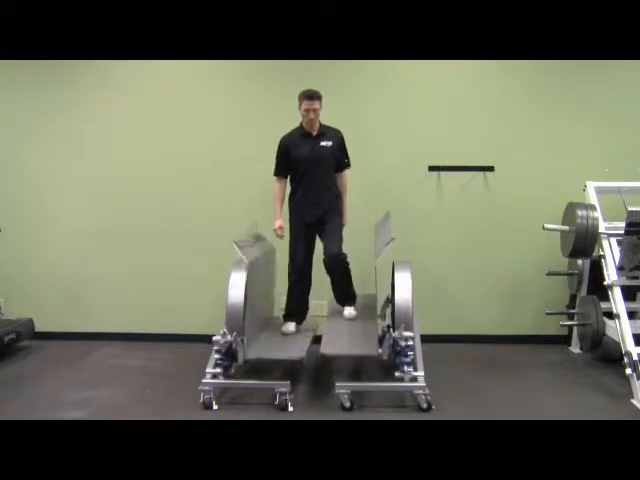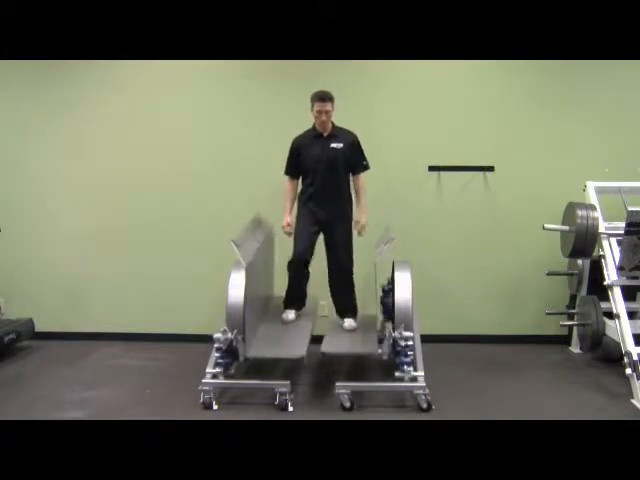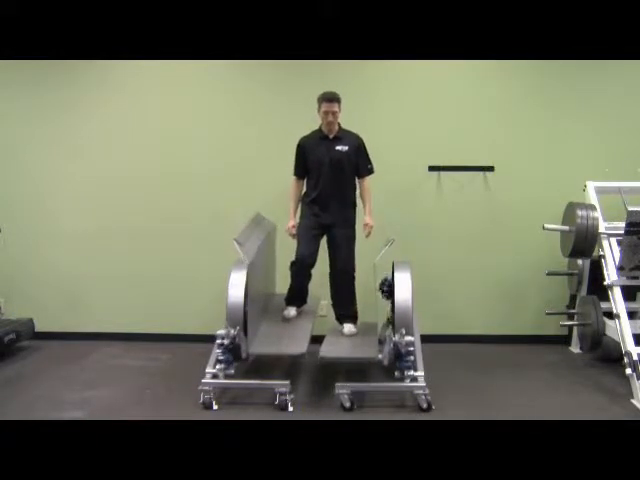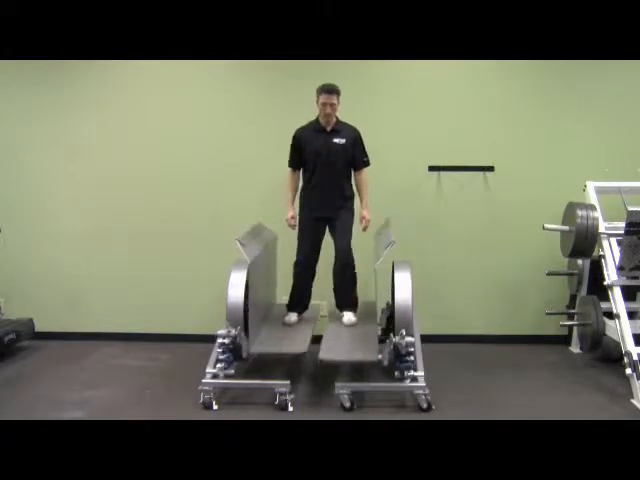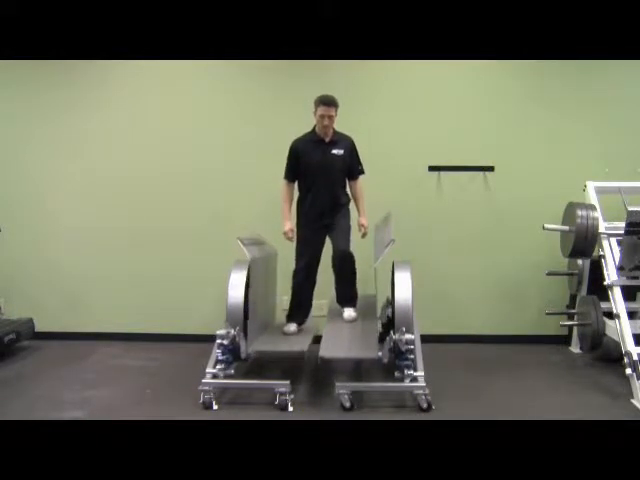
dt=0.3s
person 1, frame 1
left shoulder: (335, 137)
right shoulder: (288, 142)
left elbow: (341, 175)
right elbow: (280, 180)
left wrist: (344, 209)
right wrist: (278, 216)
left hip: (330, 210)
right hip: (301, 213)
left knee: (334, 256)
right knee: (299, 265)
left ankle: (348, 302)
right ankle: (294, 317)
person 1, frame 2
left shoulder: (348, 139)
right shoulder: (300, 142)
left elbow: (357, 176)
right elbow: (292, 180)
left wrist: (361, 211)
right wrist: (287, 214)
left hip: (339, 213)
right hip: (309, 210)
left knee: (341, 264)
right knee: (299, 257)
left ankle: (347, 313)
right ankle: (293, 305)
person 1, frame 3
left shoulder: (354, 142)
right shoulder: (306, 143)
left elbow: (363, 179)
right elbow: (298, 180)
left wrist: (368, 213)
right wrist: (292, 215)
left hip: (343, 215)
right hip: (312, 212)
left knee: (343, 268)
right knee: (302, 260)
left ankle: (347, 318)
right ankle: (294, 302)
person 1, frame 4
left shoulder: (351, 134)
right shoulder: (302, 135)
left elbow: (359, 172)
right elbow: (294, 172)
left wrist: (364, 207)
right wrist: (290, 206)
left hip: (342, 207)
right hip: (311, 208)
left knee: (344, 255)
right knee: (305, 258)
left ankle: (347, 307)
right ankle: (296, 308)
person 1, frame 5
left shoulder: (346, 144)
right shoulder: (299, 146)
left elbow: (354, 181)
right elbow: (289, 184)
left wrist: (362, 214)
right wrist: (287, 219)
left hip: (338, 212)
right hip: (309, 215)
left knee: (343, 253)
right knee: (305, 266)
left ankle: (348, 303)
right ankle: (295, 317)
